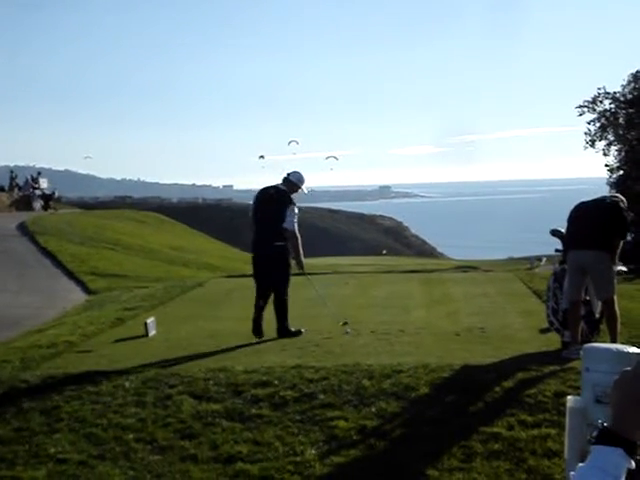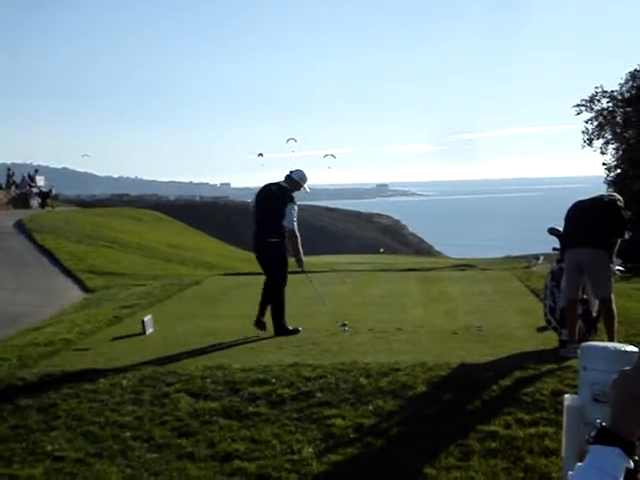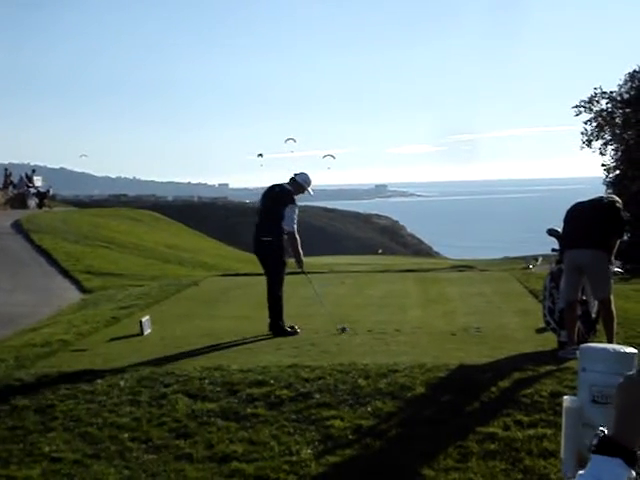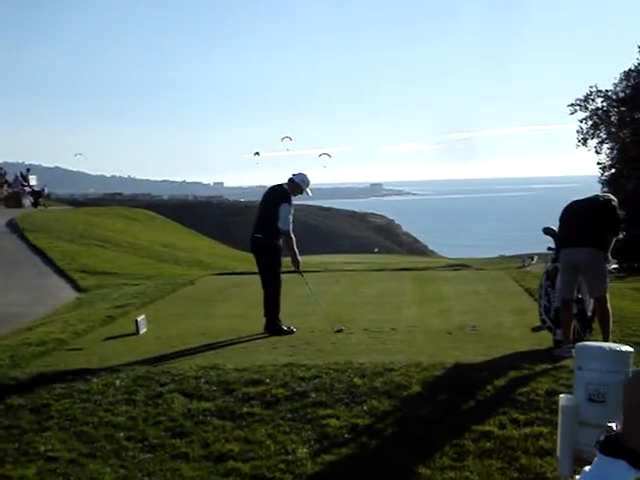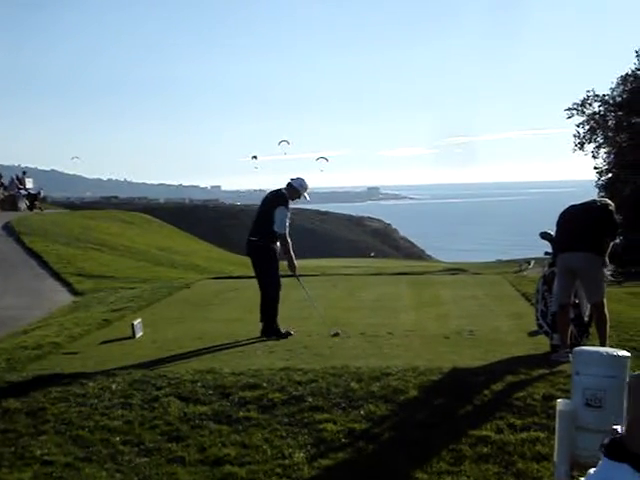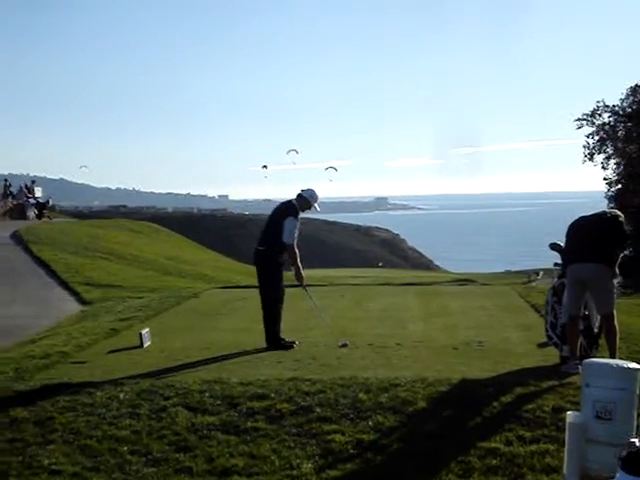
dt=0.2s
person 1, frame 1
left shoulder: (262, 193)
right shoulder: (288, 203)
left elbow: (254, 219)
right elbow: (292, 234)
right wrist: (299, 258)
left hip: (259, 246)
right hip: (277, 249)
left knee: (263, 287)
right knee: (280, 289)
left ankle: (257, 320)
right ankle: (283, 328)
person 1, frame 2
left shoulder: (264, 189)
right shoulder: (288, 200)
left elbow: (256, 212)
right elbow: (292, 232)
right wrist: (299, 256)
left hip: (259, 242)
right hip: (275, 245)
left knee: (271, 281)
right knee: (277, 285)
left ankle: (261, 317)
right ankle: (279, 326)
person 1, frame 3
left shoulder: (271, 190)
right shoulder: (289, 202)
left elbow: (260, 212)
right elbow: (291, 234)
right wrist: (299, 257)
left hip: (261, 241)
right hip: (272, 245)
left knee: (273, 283)
right knee: (276, 286)
left ankle: (276, 323)
right ankle: (278, 326)
person 1, frame 4
left shoulder: (274, 190)
right shoulder: (285, 201)
right elbow: (287, 233)
right wrist: (295, 256)
left hip: (260, 240)
right hip: (267, 243)
left knee: (270, 284)
right knee: (273, 285)
left ankle: (271, 322)
right ankle: (274, 325)
person 1, frame 5
left shoulder: (274, 195)
right shoulder: (282, 204)
right elbow: (282, 236)
left wrist: (280, 248)
right wrist: (291, 260)
left hip: (259, 244)
right hip: (262, 247)
left knee: (268, 287)
right knee: (272, 287)
left ankle: (268, 326)
right ankle: (271, 328)
person 1, frame 6
left shoulder: (286, 207)
right shoulder: (292, 215)
right elbow: (290, 247)
left wrist: (294, 265)
right wrist: (299, 271)
left hip: (268, 255)
right hip: (268, 257)
left knee: (275, 298)
right knee: (273, 299)
left ankle: (274, 337)
right ankle: (274, 340)
person 2, frame 1
left shoulder: (580, 207)
right shoulder: (617, 206)
left elbow: (569, 233)
right elbow: (620, 235)
right wrist: (614, 257)
left hip: (574, 254)
right hip: (599, 254)
left knee: (574, 302)
right knee: (608, 301)
left ankle: (575, 346)
right ankle: (614, 345)
person 2, frame 2
left shoulder: (577, 206)
right shoulder: (614, 204)
left elbow: (566, 232)
right elbow: (618, 232)
right wrist: (611, 255)
left hip: (571, 252)
right hip: (596, 252)
left knee: (571, 300)
right knee: (606, 299)
left ankle: (572, 344)
right ankle: (612, 344)
person 2, frame 3
left shoulder: (575, 208)
right shoulder: (613, 205)
left elbow: (565, 233)
right elbow: (617, 232)
right wrist: (610, 255)
left hip: (570, 253)
right hip: (596, 253)
left knee: (570, 301)
right knee: (605, 301)
left ankle: (571, 346)
person 2, frame 4
left shoulder: (571, 207)
right shoulder: (608, 203)
left elbow: (561, 232)
right elbow: (614, 229)
right wrist: (606, 253)
left hip: (566, 252)
right hip: (592, 251)
left knee: (566, 300)
right knee: (601, 299)
left ankle: (567, 344)
right ankle: (607, 344)
person 2, frame 5
left shoulder: (568, 211)
right shoulder: (604, 207)
left elbow: (558, 237)
right elbow: (611, 234)
right wrist: (603, 257)
left hip: (564, 257)
right hip: (589, 256)
left knee: (563, 305)
right knee: (598, 304)
left ankle: (564, 349)
person 2, frame 6
left shoulder: (578, 222)
right shoulder: (613, 219)
left elbow: (568, 248)
right elbow: (621, 244)
right wrist: (614, 268)
left hip: (574, 269)
right hip: (599, 269)
left knee: (573, 318)
right knee: (608, 318)
left ankle: (572, 363)
